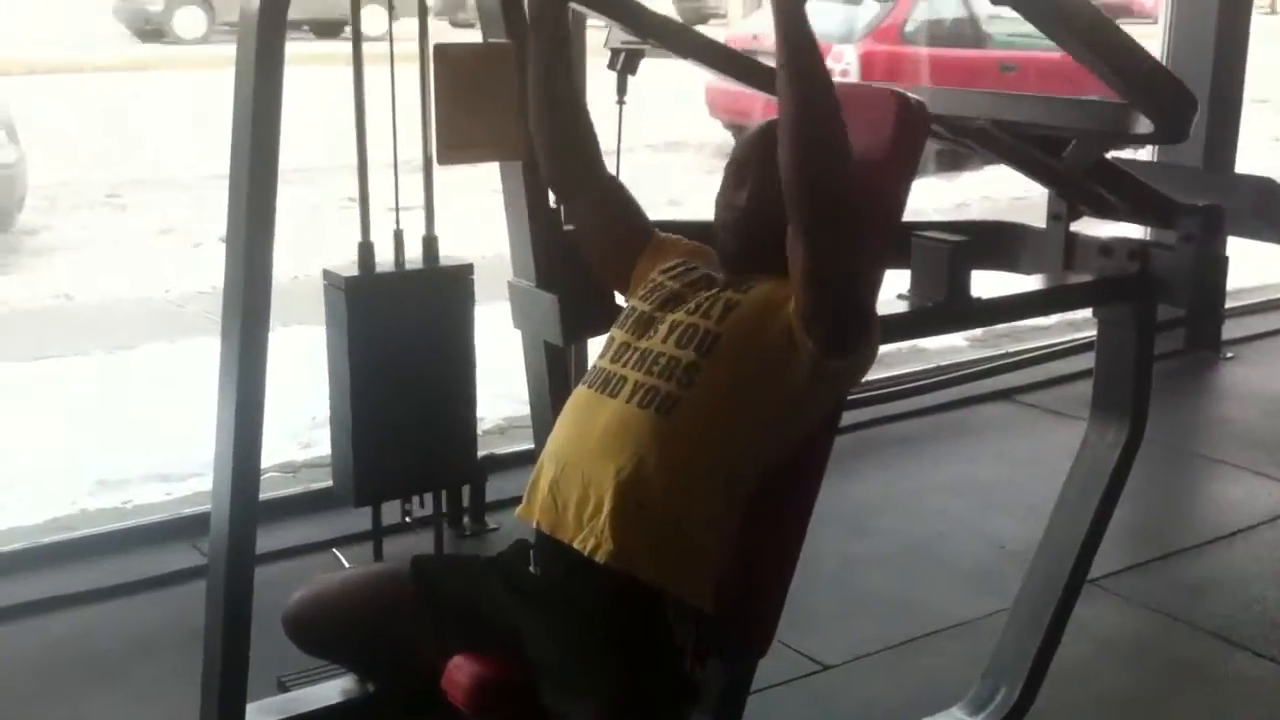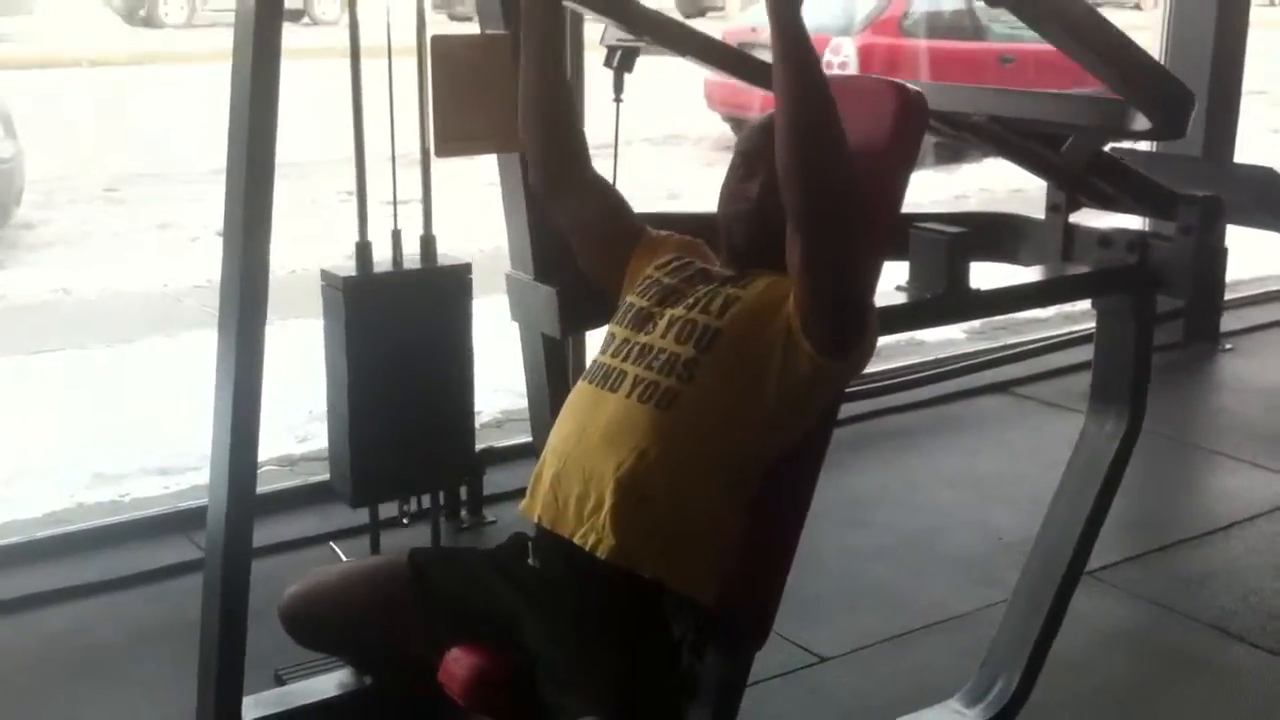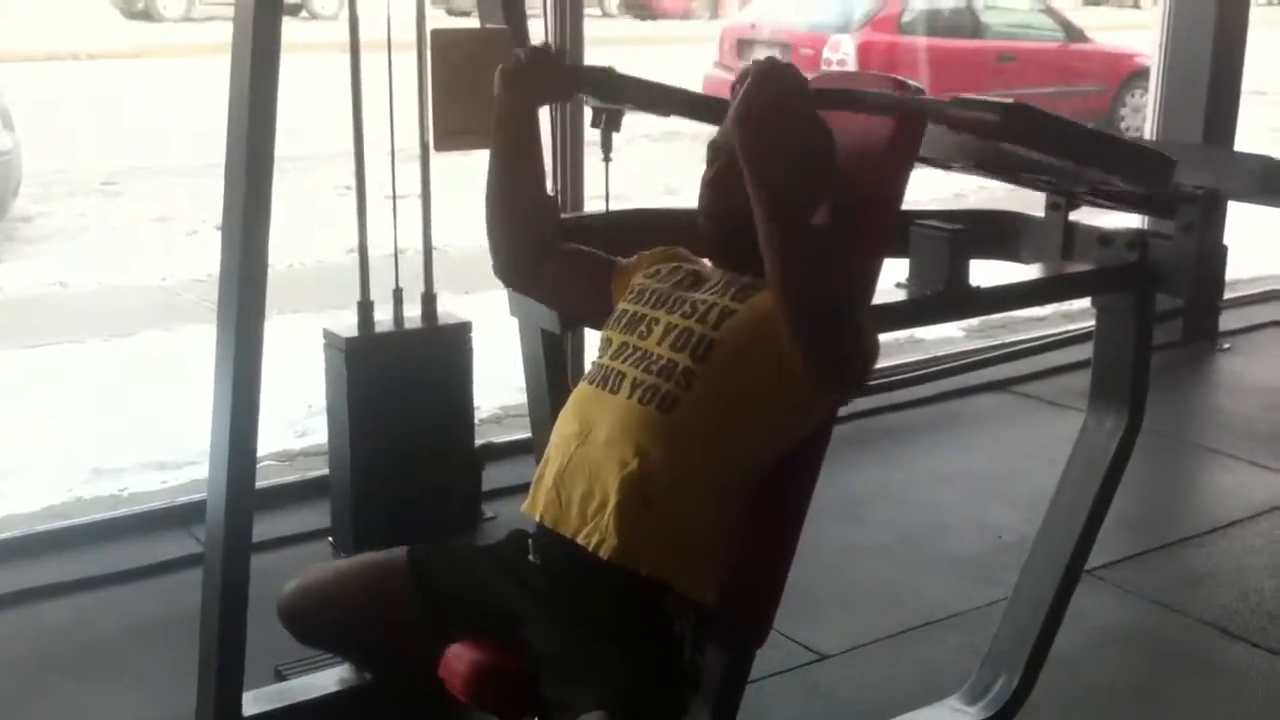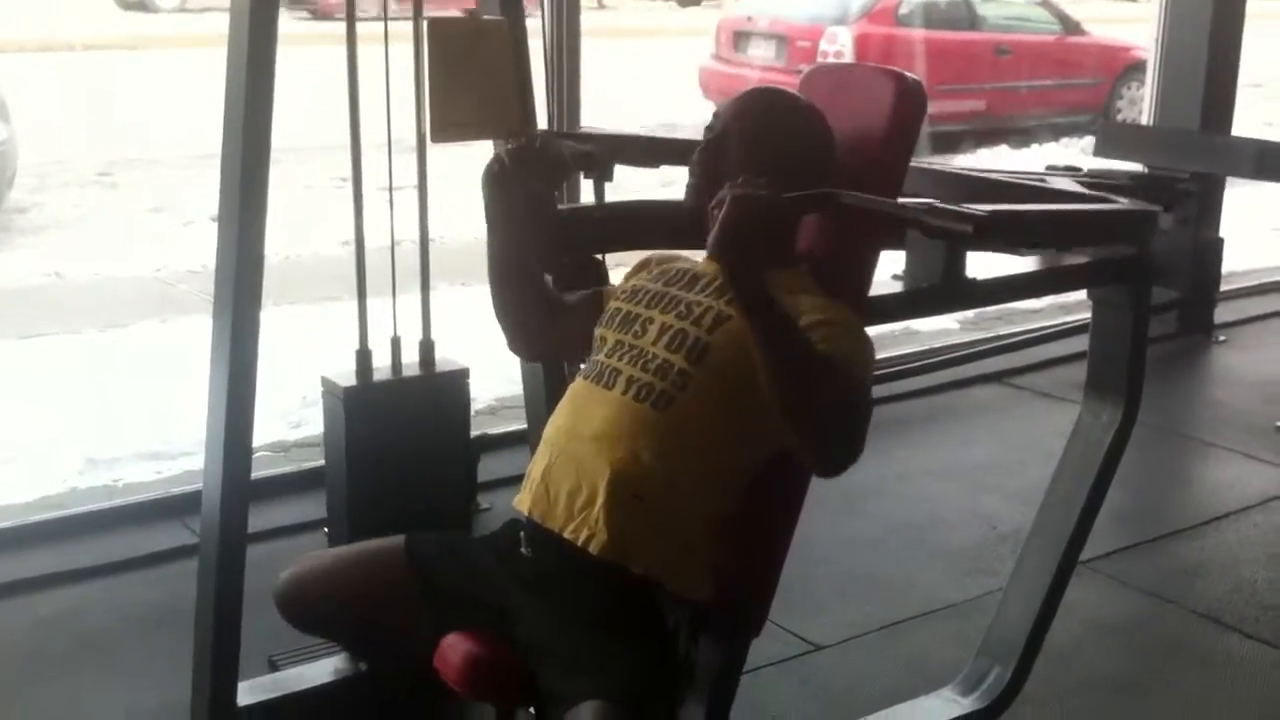
dt=0.5s
person 1, frame 1
left shoulder: (811, 326)
right shoulder: (666, 269)
left elbow: (820, 209)
right elbow: (573, 172)
left hip: (639, 609)
right hip: (535, 565)
right knee: (312, 616)
person 1, frame 2
left shoulder: (811, 322)
right shoulder: (664, 266)
left elbow: (822, 211)
right elbow: (561, 174)
left hip: (638, 606)
right hip: (533, 558)
right knee: (309, 608)
person 1, frame 3
left shoulder: (795, 307)
right shoulder: (659, 269)
left elbow: (833, 366)
right elbow: (524, 261)
left wrist: (761, 158)
right wrist: (516, 110)
left hip: (640, 603)
right hip: (533, 556)
right knee: (308, 604)
person 1, frame 4
left shoulder: (810, 317)
right shoulder: (657, 273)
left elbow: (832, 444)
right elbow: (532, 330)
left wrist: (746, 280)
left hip: (634, 598)
right hip: (524, 547)
right knee: (306, 592)
